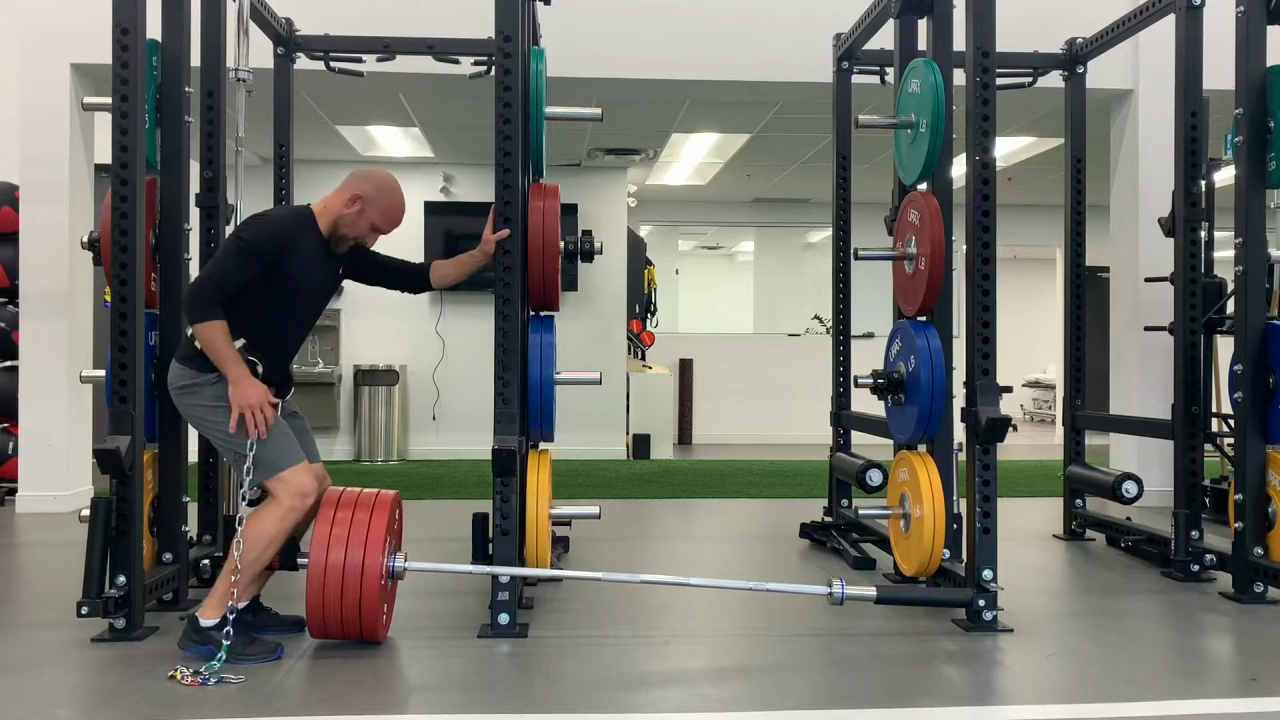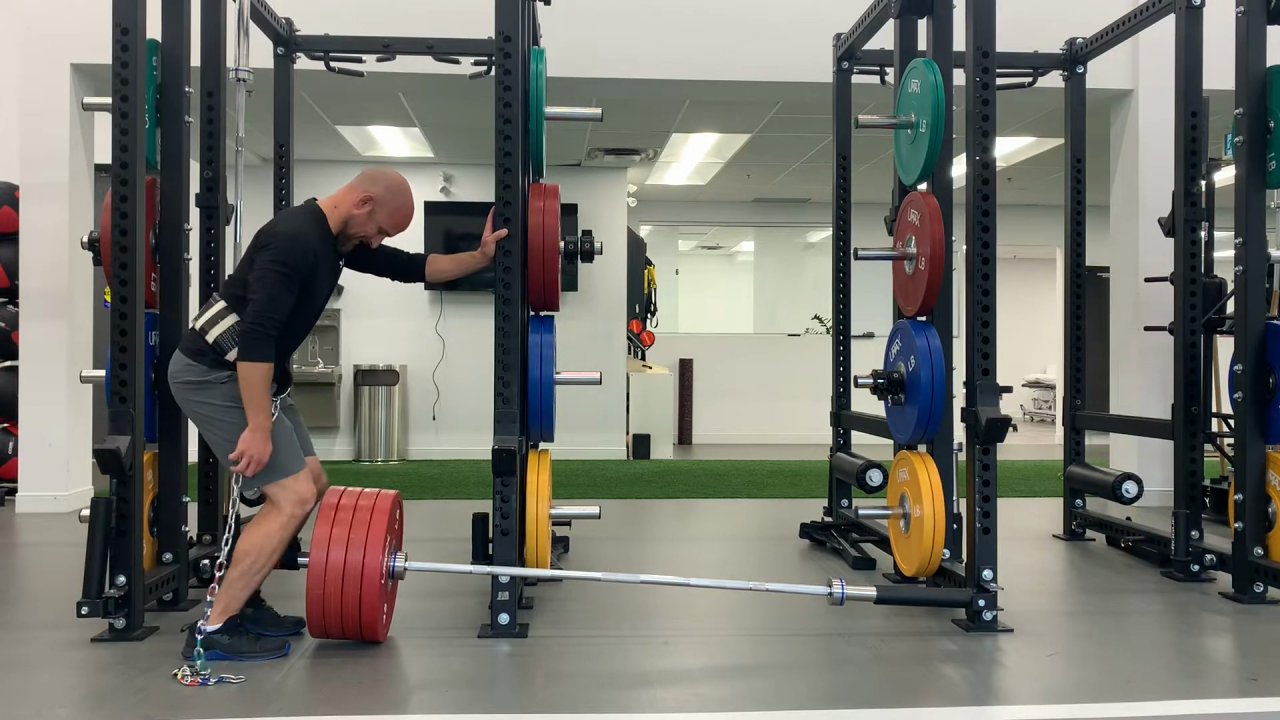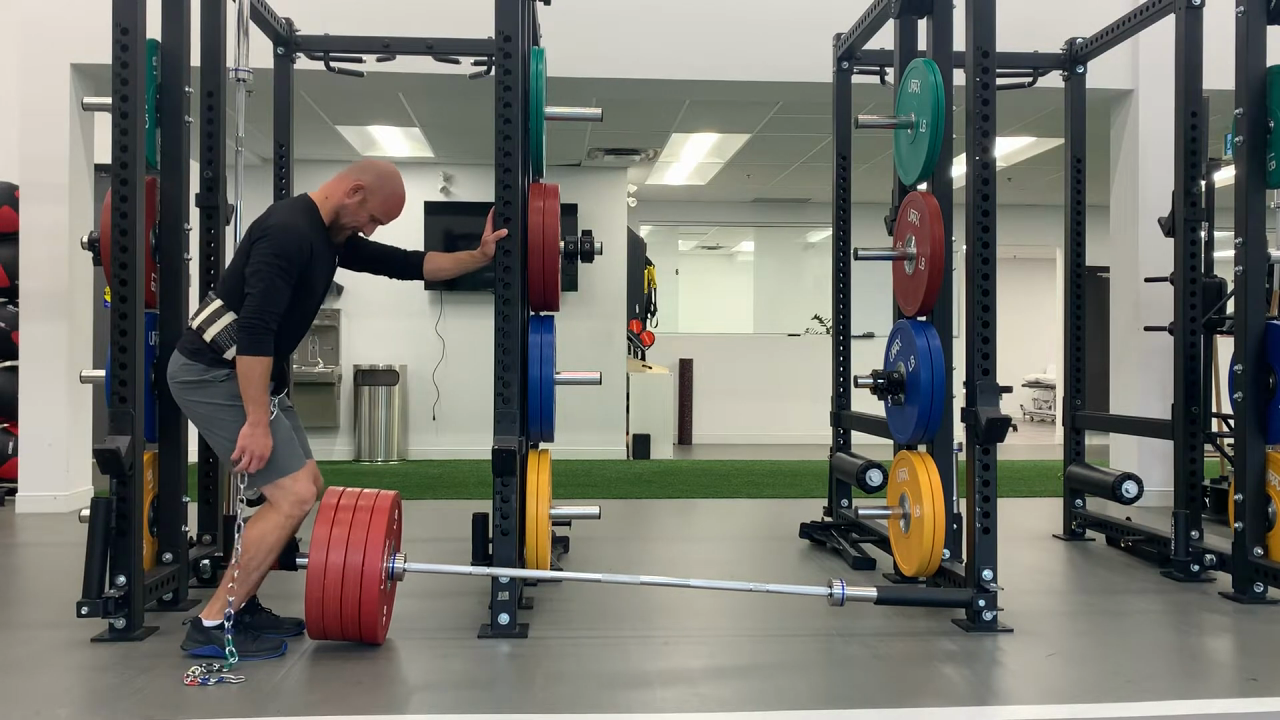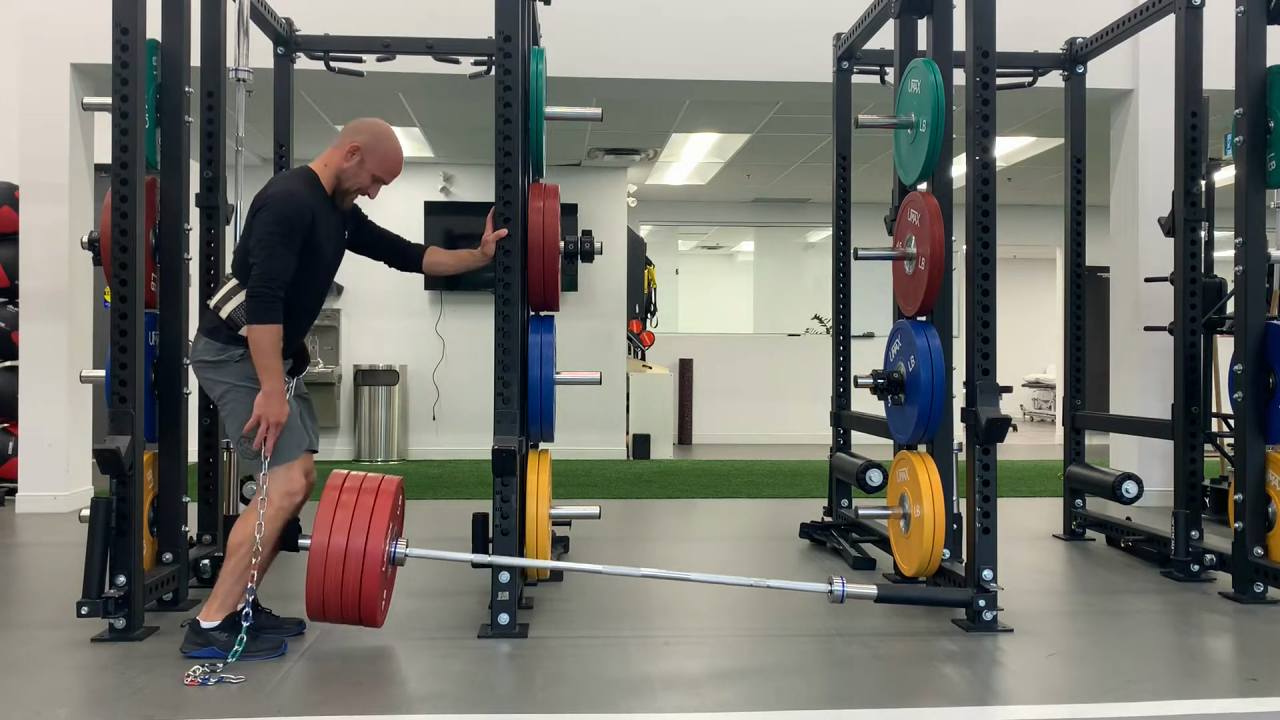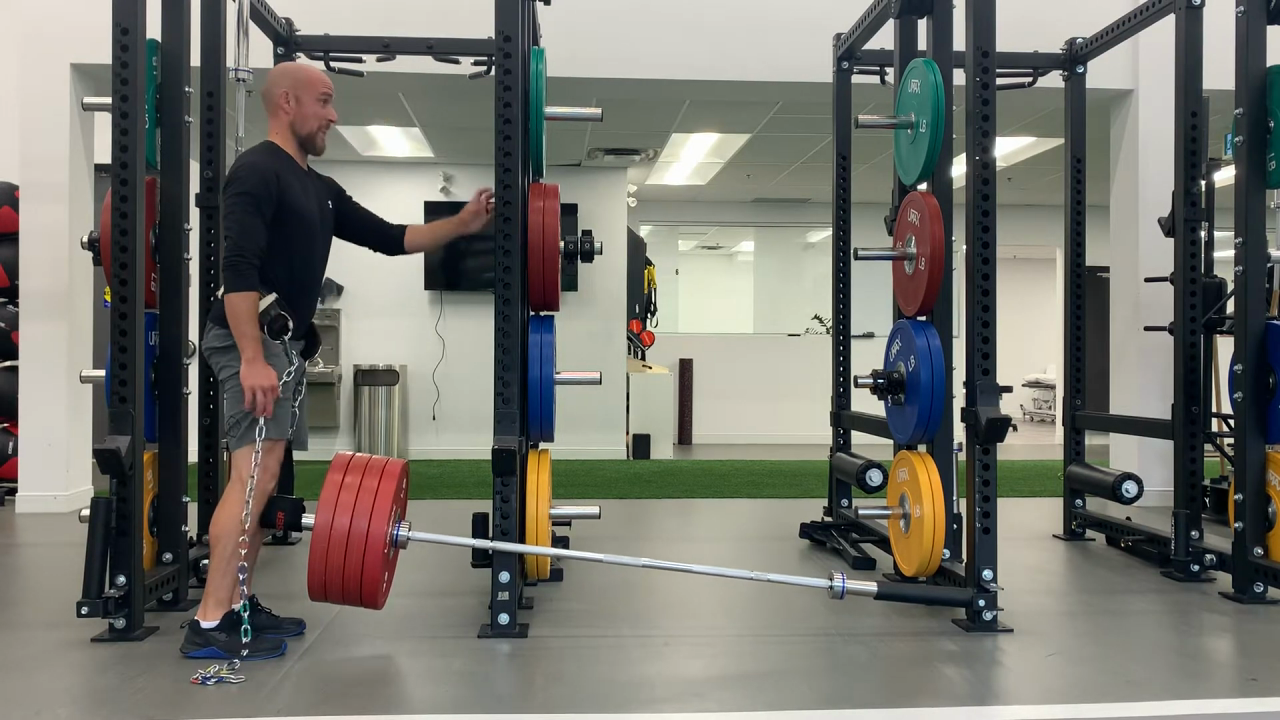
dt=1s
person 1, frame 1
left shoulder: (340, 251)
right shoulder: (275, 230)
left elbow: (415, 278)
right elbow: (202, 298)
left wrist: (481, 255)
right wrist: (240, 379)
left hip: (262, 380)
right hip: (212, 378)
left knee: (314, 490)
right knee: (296, 490)
left ankle: (243, 605)
right ankle: (209, 622)
person 1, frame 2
left shoulder: (337, 239)
right shoulder: (296, 237)
left elbow: (410, 268)
right elbow: (257, 333)
left wrist: (480, 257)
right wrist: (259, 429)
left hip: (246, 372)
right hip: (214, 373)
left knee: (311, 485)
right knee: (293, 496)
left ankle: (244, 603)
right ankle: (213, 629)
person 1, frame 3
left shoulder: (329, 235)
right shoulder: (289, 230)
left elbow: (403, 264)
right elbow: (255, 328)
left wrist: (478, 257)
right wrist: (258, 423)
left hip: (246, 371)
right hip: (213, 372)
left knee: (306, 488)
right knee: (294, 496)
left ankle: (239, 606)
right ankle: (212, 624)
person 1, frame 4
left shoulder: (338, 212)
right shoulder: (290, 198)
left elbow: (405, 255)
right elbow: (262, 298)
left wrist: (479, 256)
right wrist: (271, 390)
left hip: (271, 355)
right hip: (234, 353)
left knee: (299, 481)
right knee: (285, 487)
left ankle: (237, 608)
right ankle: (210, 625)
person 1, frame 5
left shoulder: (319, 187)
right shoulder: (257, 171)
left elbow: (386, 237)
right elbow: (239, 270)
left wrist: (458, 226)
right wrist: (252, 360)
left hip: (282, 341)
right hip: (251, 341)
left knee: (263, 477)
right knee: (253, 476)
left ankle: (236, 605)
right ankle: (208, 625)
